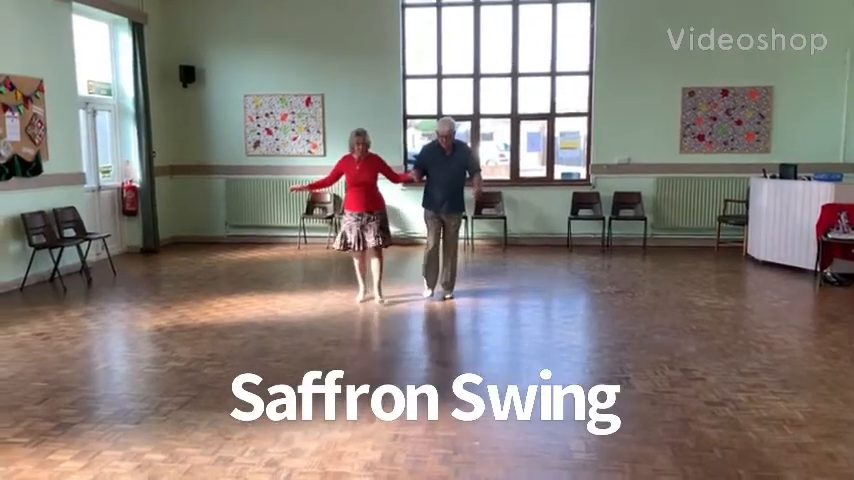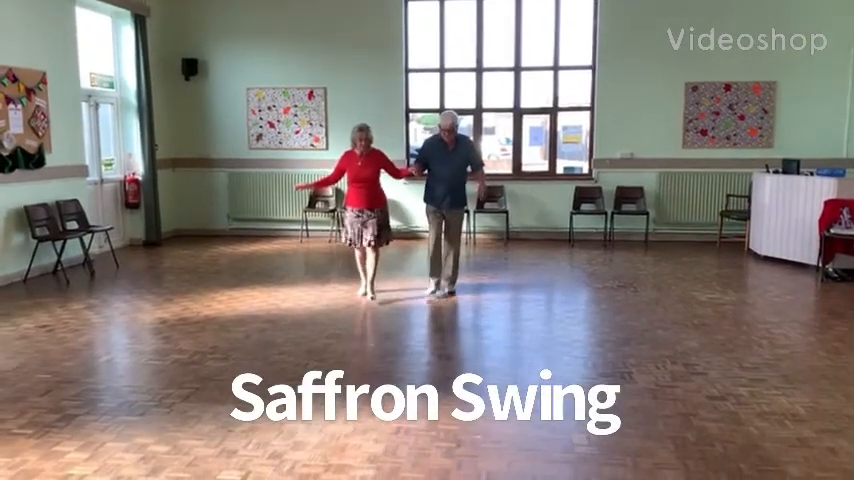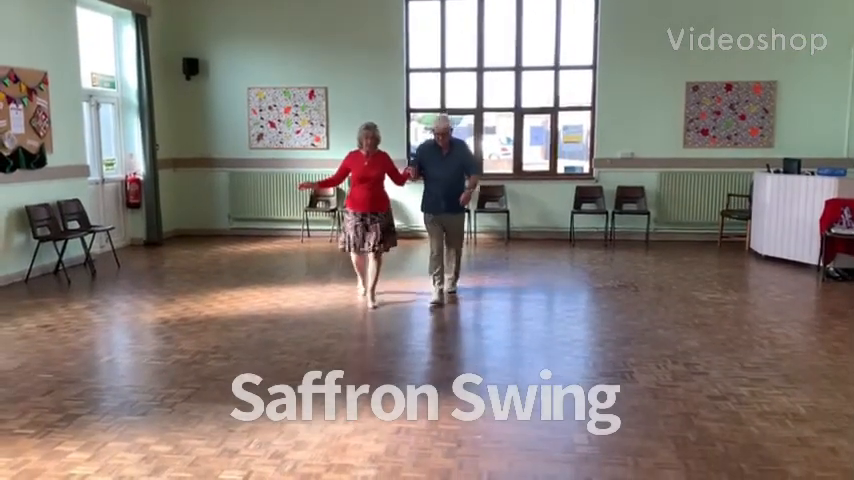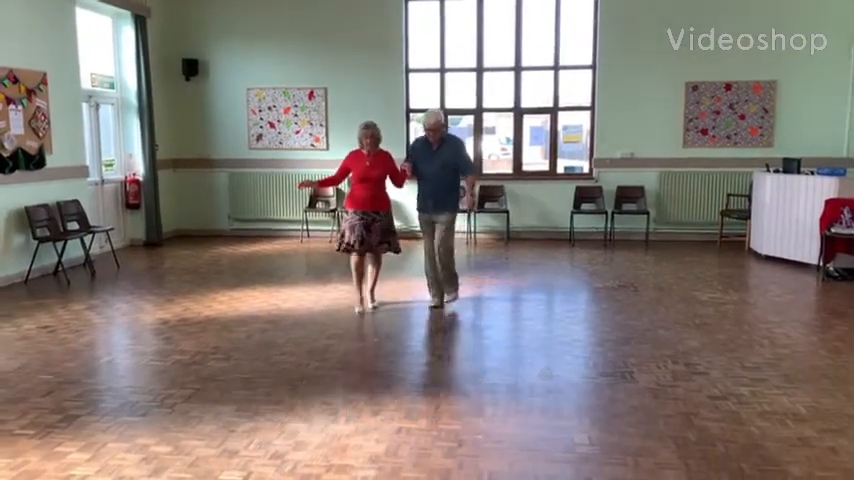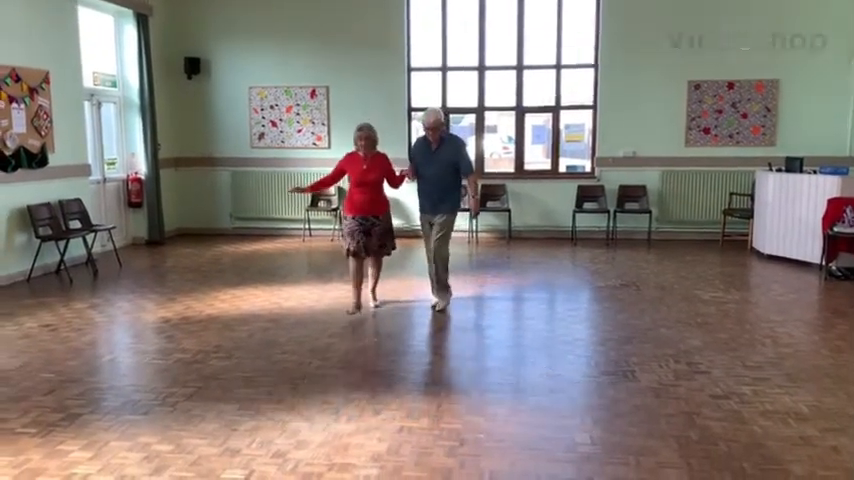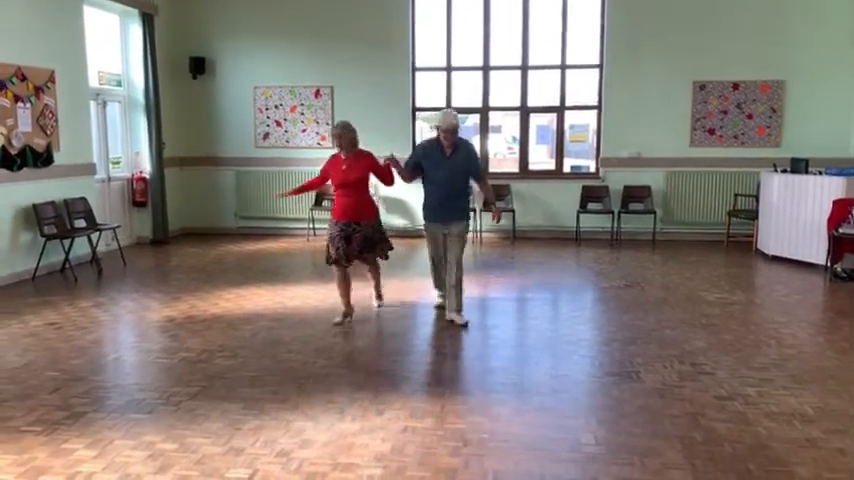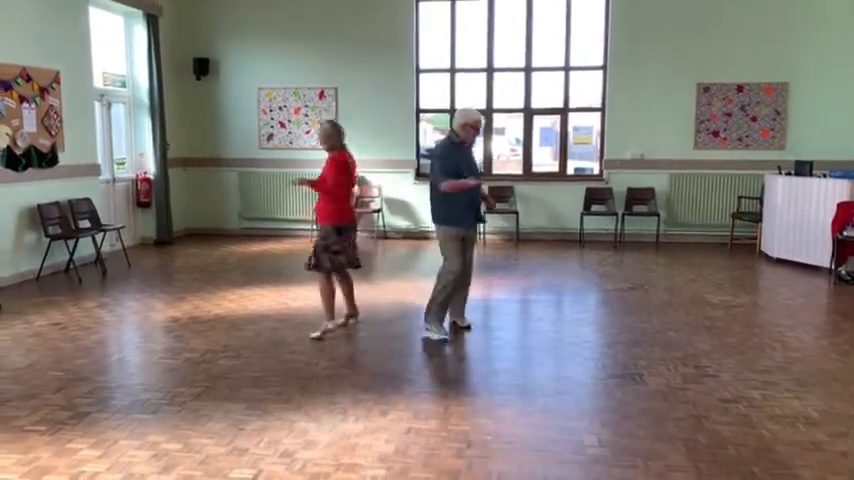
dt=0.4s
person 1, frame 1
left shoulder: (463, 150)
right shoulder: (428, 150)
left elbow: (475, 172)
right elbow: (418, 172)
left wrist: (477, 186)
right wrist: (415, 175)
left hip: (454, 207)
right hip: (432, 206)
left knee: (450, 248)
right knee: (431, 245)
left ankle: (447, 288)
right ankle: (428, 286)
person 1, frame 2
left shoulder: (466, 144)
right shoulder: (430, 144)
left elbow: (477, 167)
right elbow: (420, 166)
left wrist: (481, 183)
right wrist: (416, 169)
left hip: (456, 202)
right hip: (434, 201)
left knee: (453, 243)
right knee: (434, 240)
left ankle: (449, 282)
right ankle: (434, 281)
person 1, frame 3
left shoulder: (462, 148)
right shoulder: (424, 149)
left elbow: (473, 173)
right elbow: (417, 172)
left wrist: (469, 190)
right wrist: (413, 172)
left hip: (455, 208)
right hip: (431, 208)
left knee: (454, 247)
right knee: (436, 249)
left ankle: (451, 281)
right ankle: (438, 291)
person 1, frame 4
left shoulder: (455, 144)
right shoulder: (417, 145)
left elbow: (469, 172)
right elbow: (412, 173)
left wrist: (469, 193)
right wrist: (408, 170)
left hip: (447, 207)
right hip: (425, 207)
left knee: (442, 247)
right knee: (430, 251)
left ankle: (451, 287)
right ankle: (436, 294)
person 1, frame 5
left shoulder: (455, 144)
right shoulder: (419, 145)
left elbow: (468, 173)
left wrist: (473, 196)
right wrist: (410, 173)
left hip: (446, 208)
right hip: (426, 208)
left knee: (437, 249)
right knee: (431, 252)
left ankle: (443, 292)
right ankle: (438, 293)
person 1, frame 6
left shoulder: (467, 149)
right shoulder: (424, 149)
left elbow: (481, 179)
right elbow: (409, 176)
left wrist: (492, 203)
right wrist: (397, 166)
left hip: (458, 217)
right hip: (433, 216)
left knee: (454, 262)
right knee: (437, 258)
left ankle: (454, 310)
right ankle: (441, 292)
person 1, frame 7
left shoulder: (466, 148)
right shoulder: (444, 150)
right elbow: (444, 185)
left wrist: (484, 197)
right wrist: (468, 183)
left hip: (468, 219)
right hip: (448, 220)
left knee: (465, 268)
right knee: (453, 267)
left ankle: (457, 314)
right ankle: (432, 320)
person 2, frame 1
left shoulder: (375, 160)
right shoulder: (345, 161)
left elbow: (394, 177)
right elbow: (329, 180)
left wrist: (409, 176)
right wrist: (307, 187)
left hip: (374, 211)
right hip: (353, 212)
left knee: (375, 249)
right knee: (357, 251)
left ankle: (377, 289)
right ankle: (362, 288)
person 2, frame 2
left shoulder: (377, 155)
right shoulder: (347, 157)
left elbow: (396, 173)
right elbow: (333, 178)
left wrist: (410, 170)
right wrist: (311, 185)
left hip: (375, 207)
right hip: (354, 208)
left knee: (372, 245)
right knee: (358, 246)
left ankle: (370, 284)
right ankle: (363, 281)
person 2, frame 3
left shoulder: (383, 157)
right shoulder: (352, 157)
left elbow: (398, 180)
right elbow: (336, 179)
left wrist: (408, 172)
right wrist: (315, 185)
left hip: (378, 211)
right hip: (355, 211)
left knee: (375, 251)
right knee: (355, 250)
left ankle: (371, 292)
right ankle: (361, 281)
person 2, frame 4
left shoulder: (385, 157)
right shoulder: (353, 156)
left elbow: (398, 182)
right elbow: (337, 178)
left wrist: (405, 170)
right wrist: (316, 183)
left hip: (379, 211)
right hip: (355, 211)
left knee: (375, 253)
right knee: (357, 254)
left ankle: (371, 293)
right ankle: (359, 297)
person 2, frame 5
left shoulder: (382, 159)
right shoulder: (349, 159)
left elbow: (394, 183)
right elbow: (330, 179)
left wrist: (403, 175)
right wrist: (308, 188)
left hip: (378, 214)
right hip: (355, 214)
left knee: (376, 255)
right knee: (356, 256)
left ankle: (372, 292)
right ankle: (356, 300)
person 2, frame 6
left shoulder: (366, 157)
right shoulder: (333, 161)
left elbow: (388, 182)
right elbow: (318, 181)
left wrist: (387, 166)
right wrist: (293, 191)
left hip: (365, 218)
right hip: (340, 219)
left knee: (369, 259)
right knee: (339, 264)
left ankle: (377, 290)
right ankle: (346, 309)
person 2, frame 7
left shoulder: (335, 159)
right shoulder: (345, 157)
left elbow: (338, 190)
left wrist: (312, 183)
left hip: (334, 222)
right hip: (340, 221)
left knee: (324, 272)
right knee: (338, 269)
left ankle: (329, 322)
right ankle: (351, 310)
